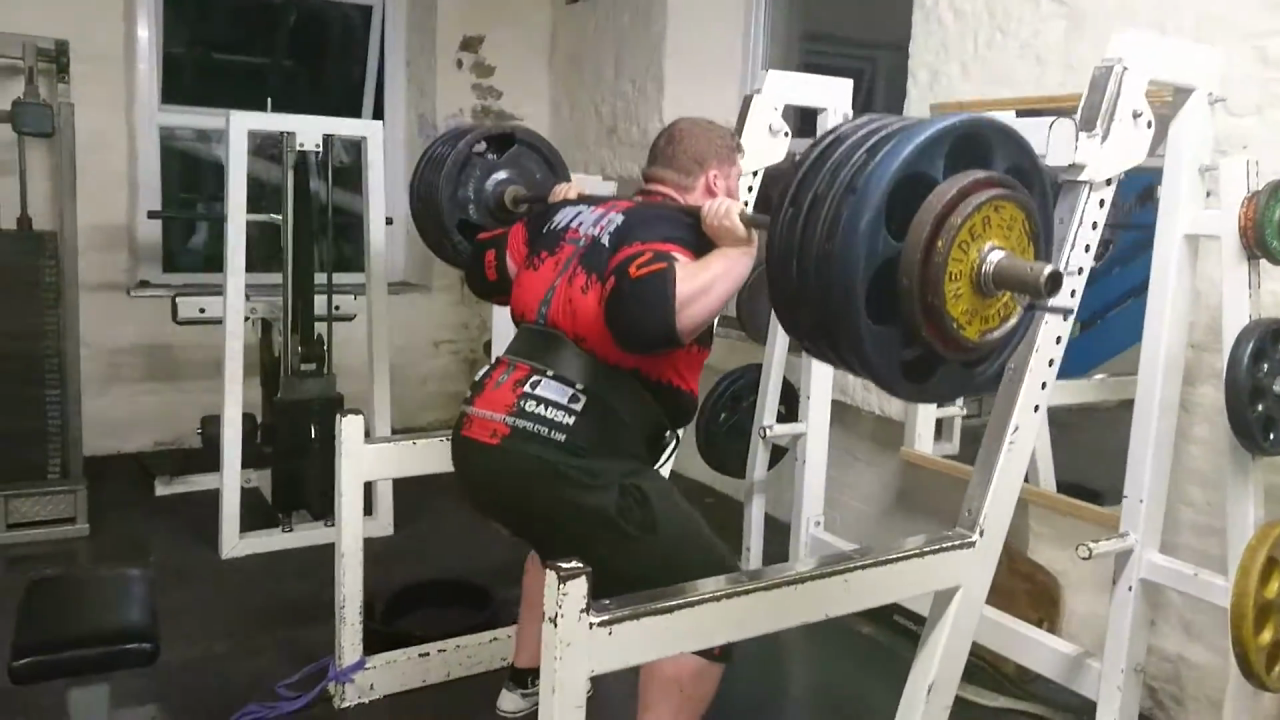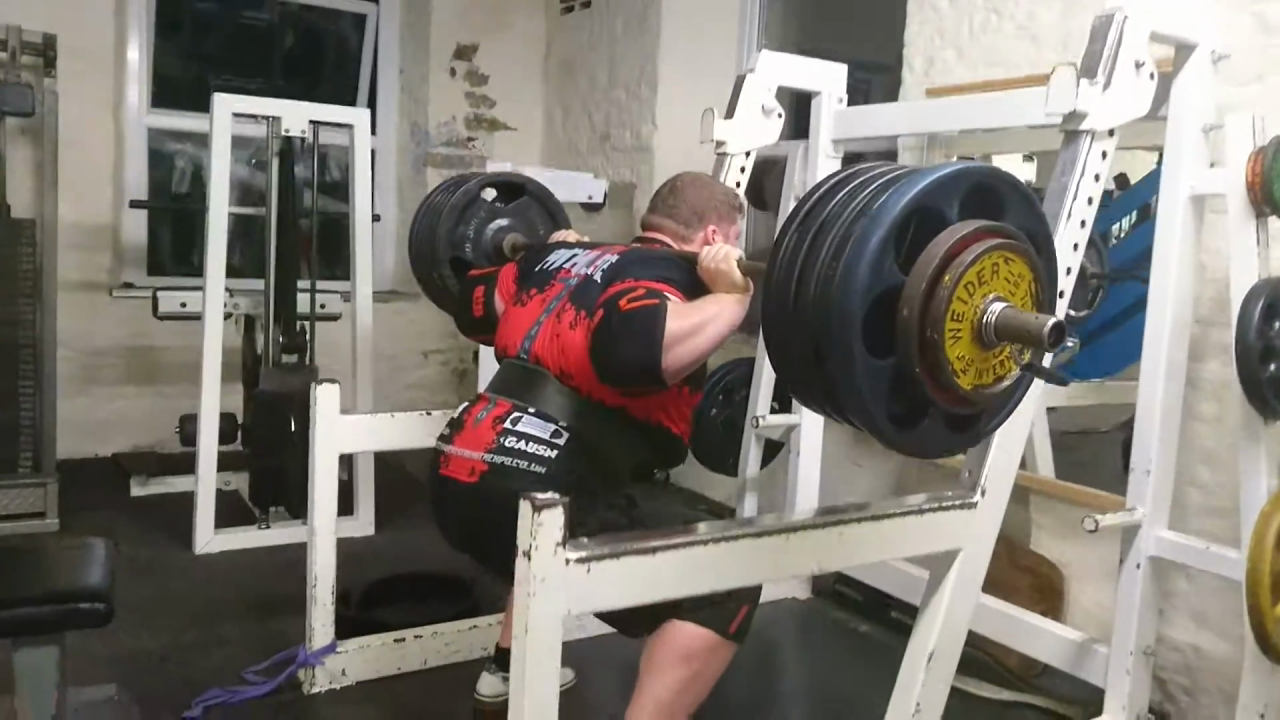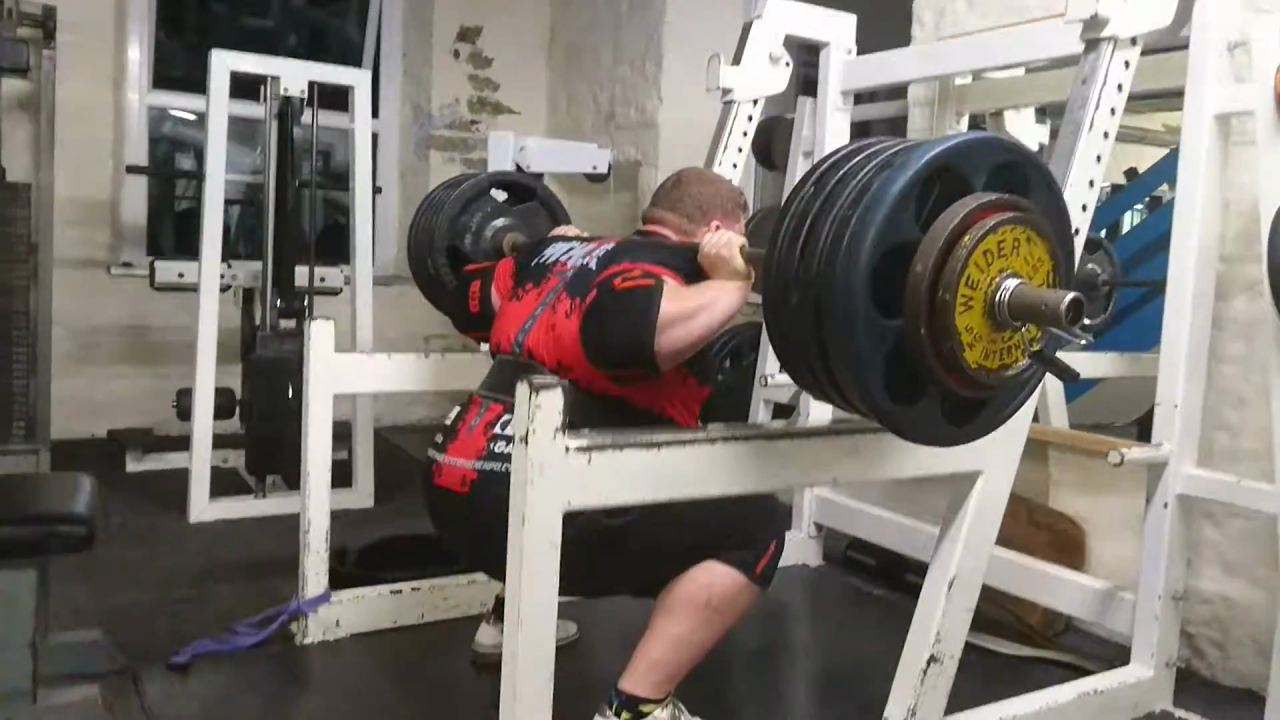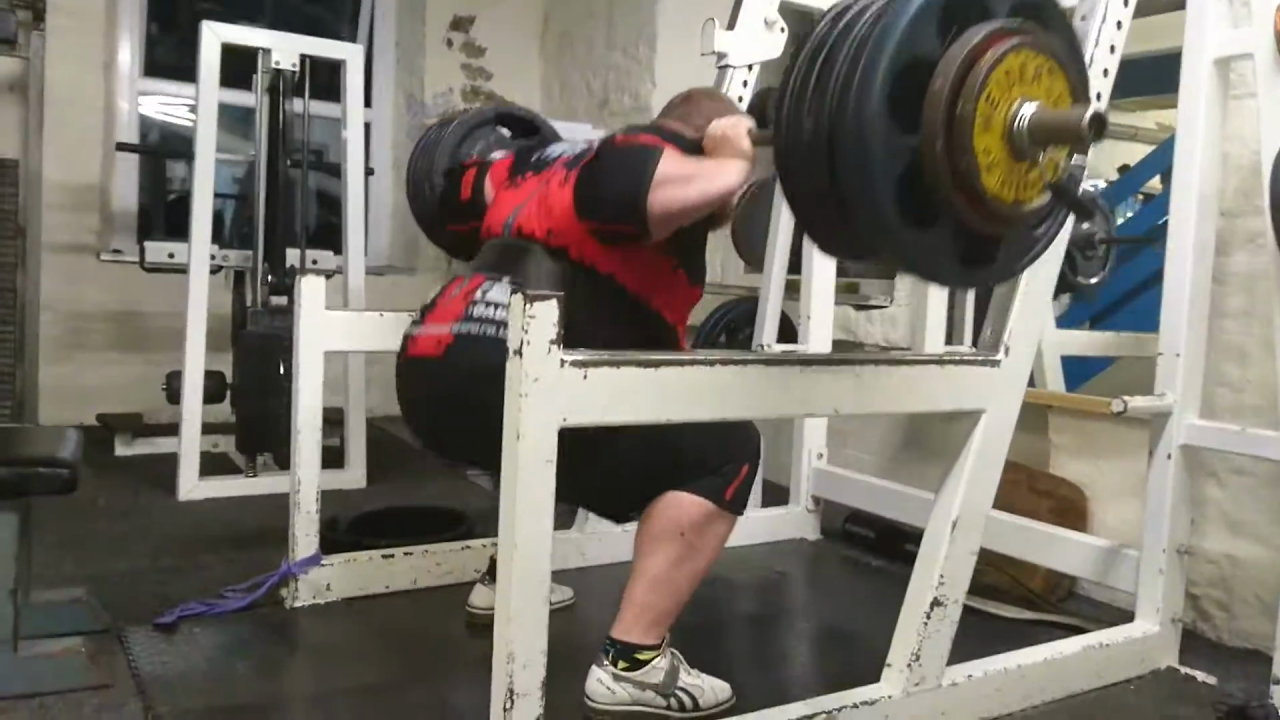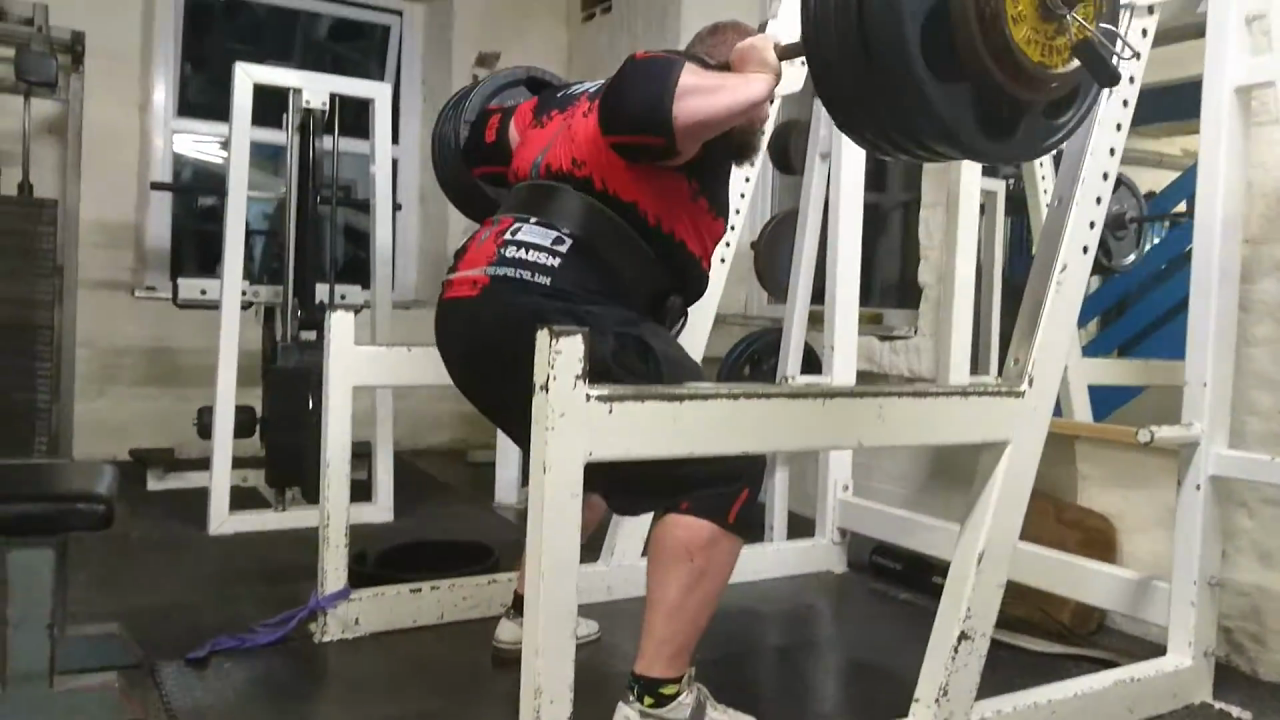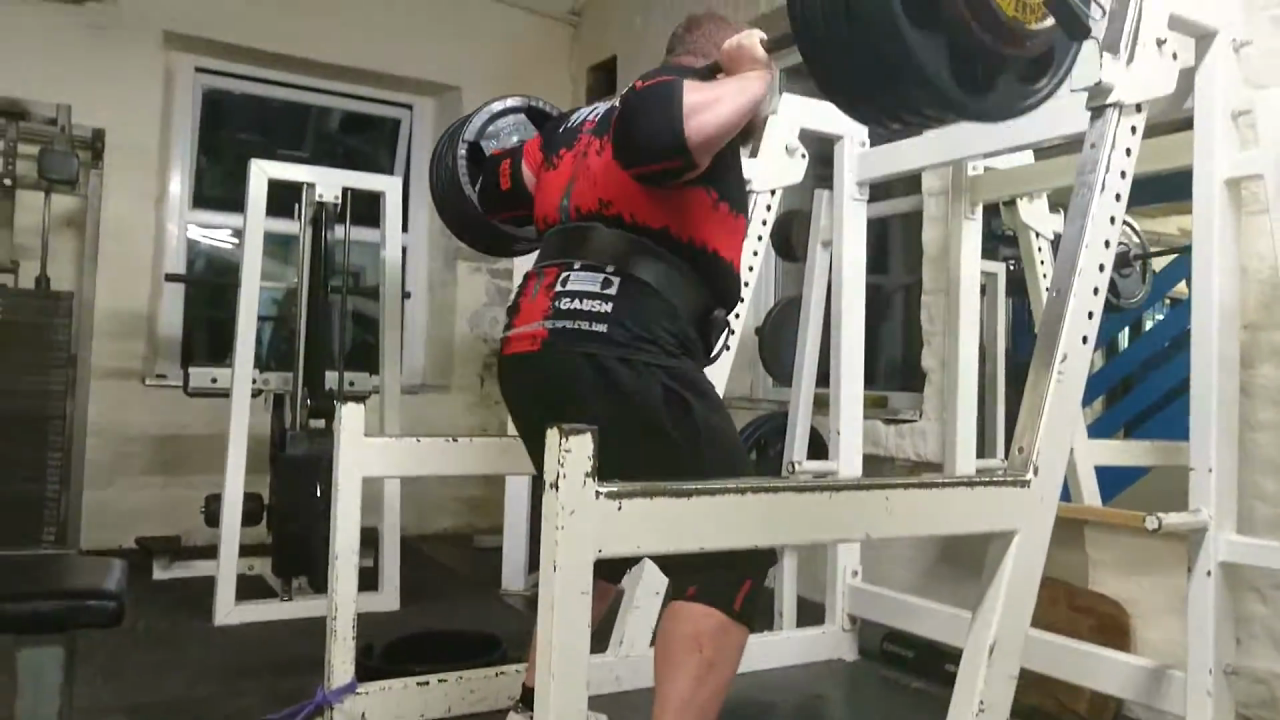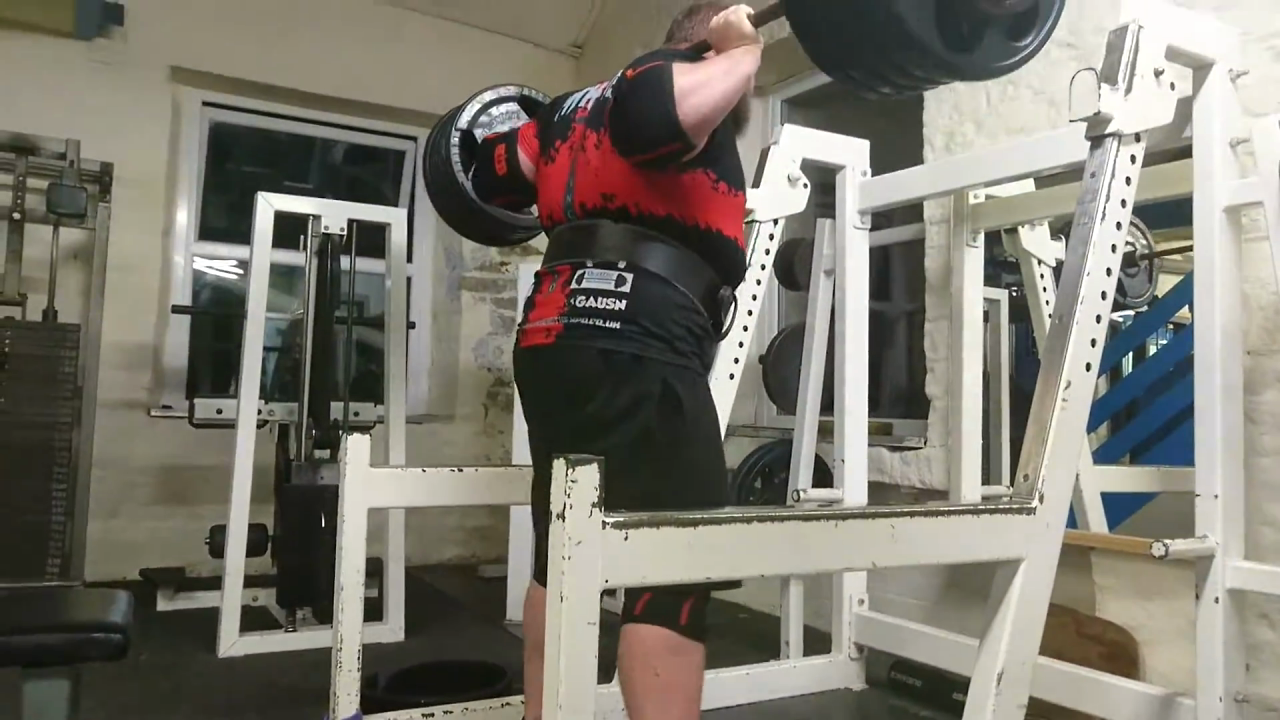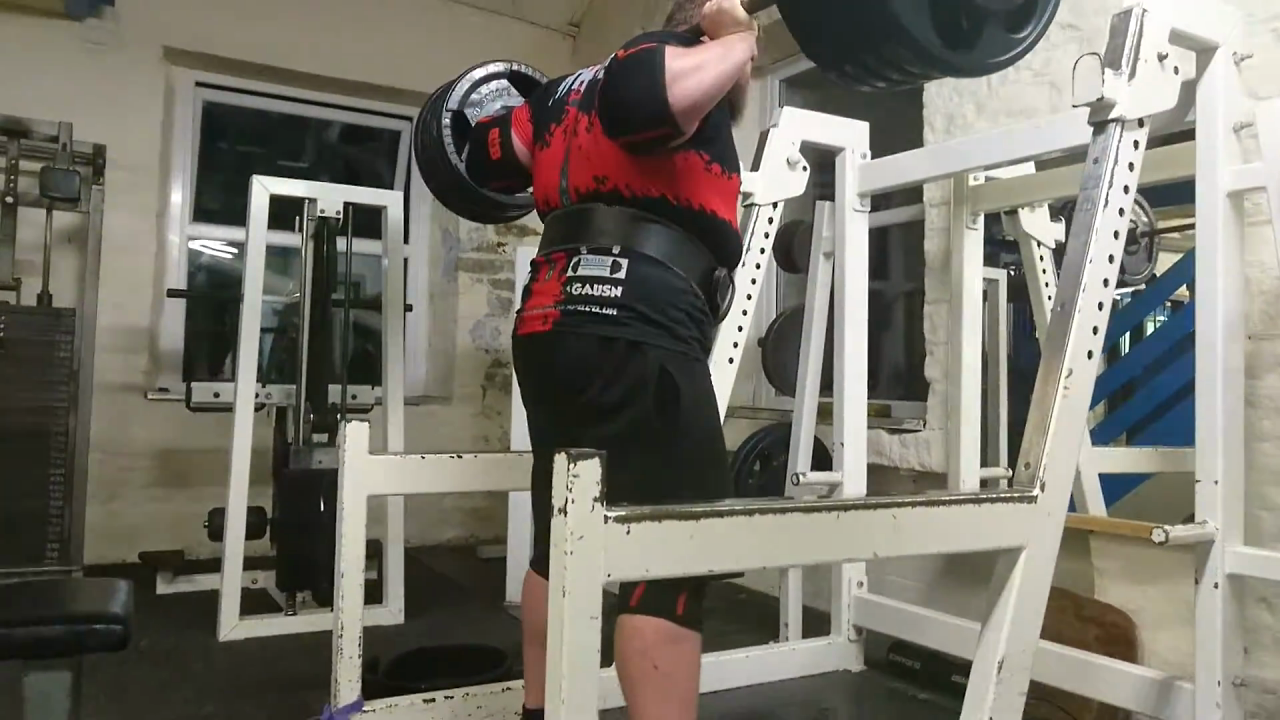
dt=0.4s
person 1, frame 1
left shoulder: (572, 212)
right shoulder: (675, 232)
left elbow: (484, 270)
right elbow: (650, 316)
right wrist: (736, 249)
left hip: (485, 437)
right hip: (563, 459)
left knee: (568, 534)
person 1, frame 2
left shoulder: (565, 257)
right shoulder: (671, 278)
left elbow: (473, 309)
right elbow: (634, 352)
right wrist: (731, 296)
left hip: (460, 479)
right hip: (531, 491)
left knee: (571, 524)
right knee: (722, 587)
left ankle: (508, 667)
person 1, frame 3
left shoulder: (561, 250)
right shoulder: (669, 269)
left elbow: (471, 304)
right elbow: (626, 332)
right wrist: (731, 283)
left hip: (460, 488)
right knee: (754, 525)
person 1, frame 4
left shoulder: (565, 154)
right shoulder: (673, 164)
left elbow: (459, 194)
right elbow: (618, 190)
right wrist: (733, 165)
left hip: (434, 369)
right hip: (502, 371)
left knee: (581, 426)
right knee: (720, 449)
left ankle: (504, 581)
right ankle: (631, 662)
person 1, frame 5
left shoulder: (585, 95)
right shoulder: (702, 102)
left elbow: (484, 143)
right elbow: (645, 100)
right wrist: (757, 79)
left hip: (478, 307)
right hip: (544, 310)
left knee: (595, 453)
right knee: (722, 466)
left ankle: (530, 612)
person 1, frame 6
left shoulder: (590, 119)
right shoulder: (684, 94)
left elbow: (495, 188)
right elbow: (662, 130)
right wrist: (755, 76)
left hip: (538, 349)
right hip: (611, 353)
right knee: (730, 552)
person 1, frame 7
left shoulder: (583, 104)
right shoulder: (676, 74)
left elbow: (490, 171)
right elbow: (658, 116)
left hip: (558, 344)
right hip: (632, 351)
person 1, frame 8
left shoulder: (575, 85)
left elbow: (484, 154)
right elbow: (646, 96)
left hip: (556, 330)
right hip: (631, 335)
left knee: (563, 542)
right knee: (670, 557)
